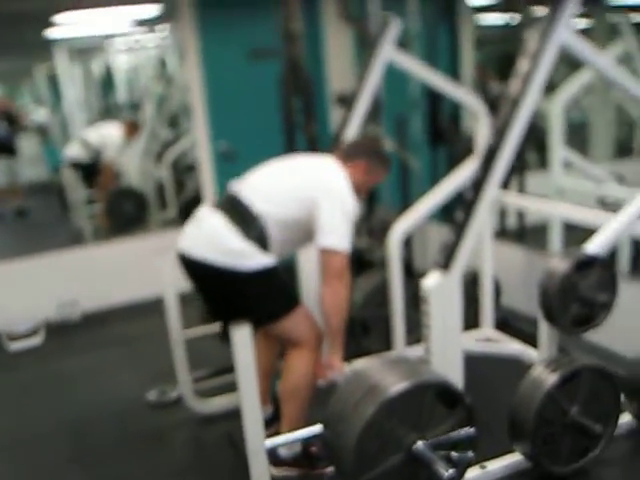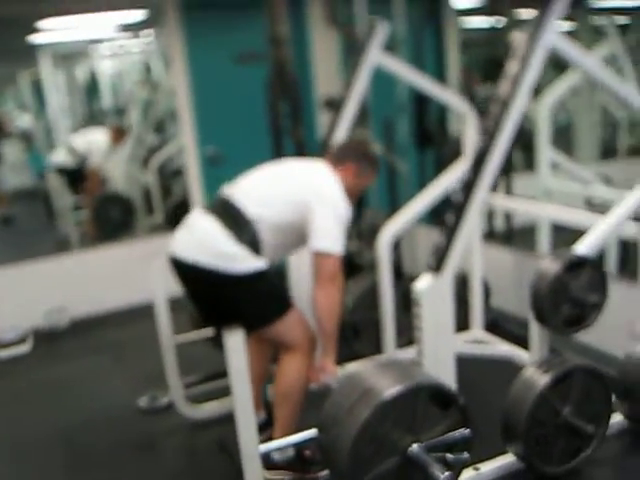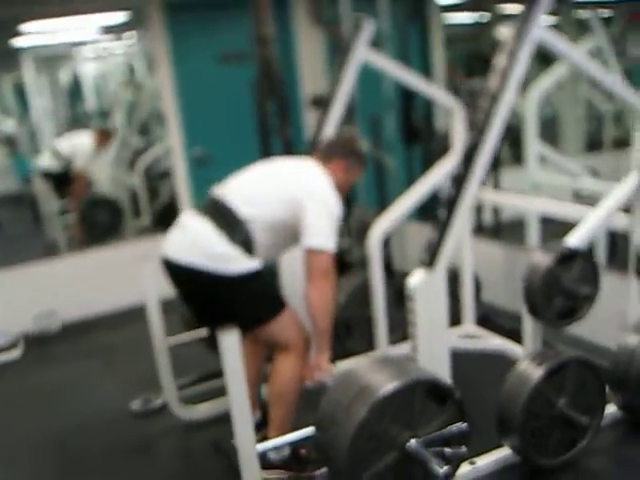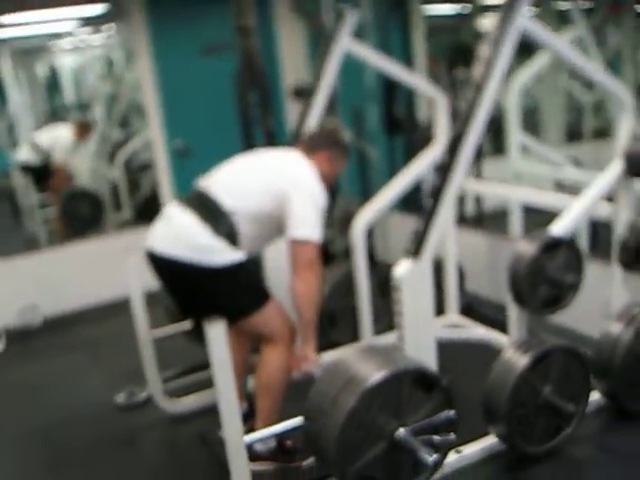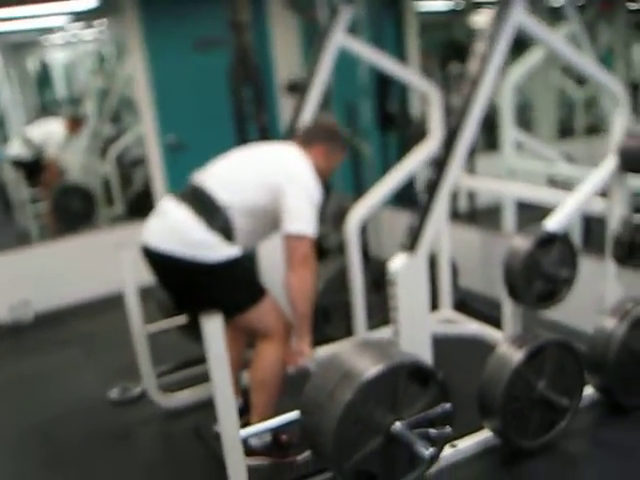
dt=0.1s
person 1, frame 1
left shoulder: (309, 165)
right shoulder: (339, 192)
right elbow: (334, 276)
right wrist: (335, 354)
left hip: (195, 243)
right hip: (231, 256)
left knee: (269, 326)
right knee: (305, 340)
left ankle: (264, 419)
right ankle: (287, 451)
person 1, frame 2
left shoulder: (299, 171)
right shoulder: (331, 196)
right elbow: (327, 280)
right wrist: (328, 357)
left hip: (186, 247)
right hip: (222, 260)
left knee: (261, 330)
right knee: (298, 343)
left ankle: (256, 424)
person 1, frame 3
left shoulder: (287, 169)
right shoulder: (322, 193)
right elbow: (320, 277)
right wrist: (323, 354)
left hip: (179, 249)
right hip: (215, 260)
left knee: (253, 330)
right knee: (293, 343)
left ankle: (250, 424)
right ankle: (277, 453)
person 1, frame 4
left shoulder: (271, 161)
right shoulder: (307, 184)
right elbow: (305, 268)
right wrist: (308, 345)
left hip: (163, 241)
right hip: (200, 252)
left knee: (240, 322)
right knee: (278, 334)
right ankle: (263, 444)
person 1, frame 5
left shoulder: (267, 154)
right shoulder: (302, 178)
right elbow: (300, 263)
right wrist: (303, 339)
left hip: (158, 236)
right hip: (194, 247)
left knee: (235, 318)
right knee: (273, 331)
right ankle: (258, 440)
